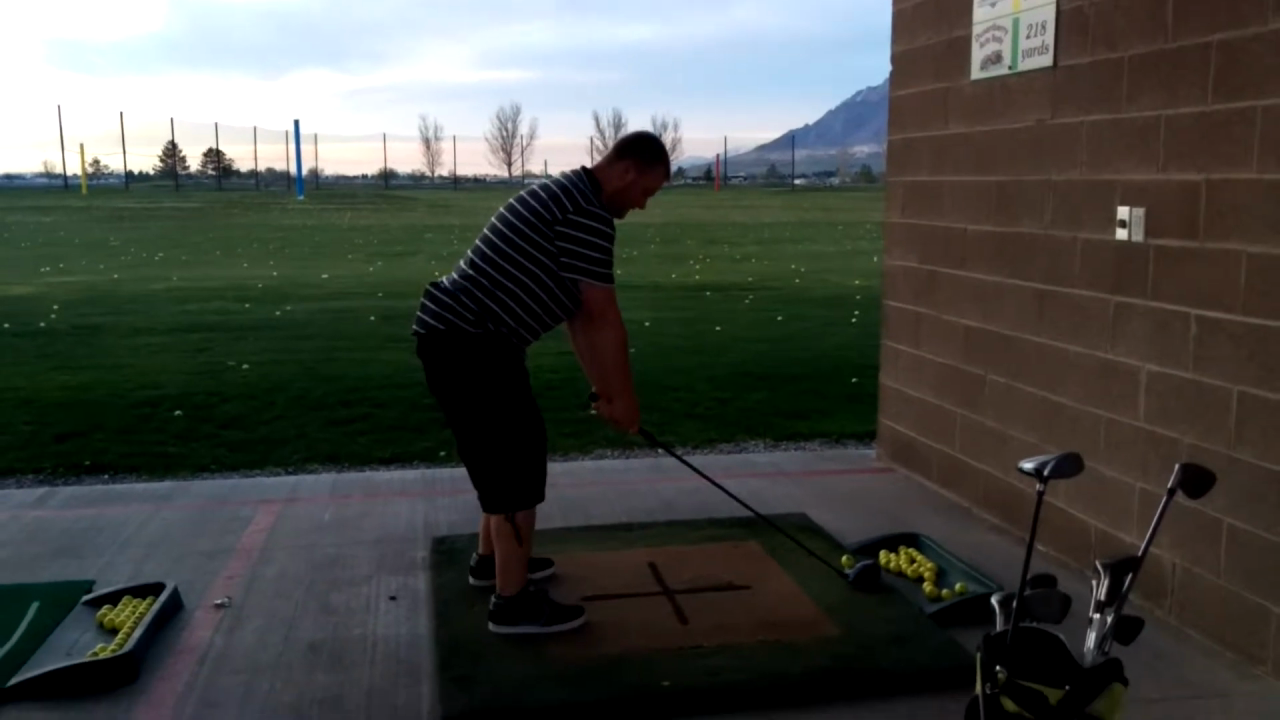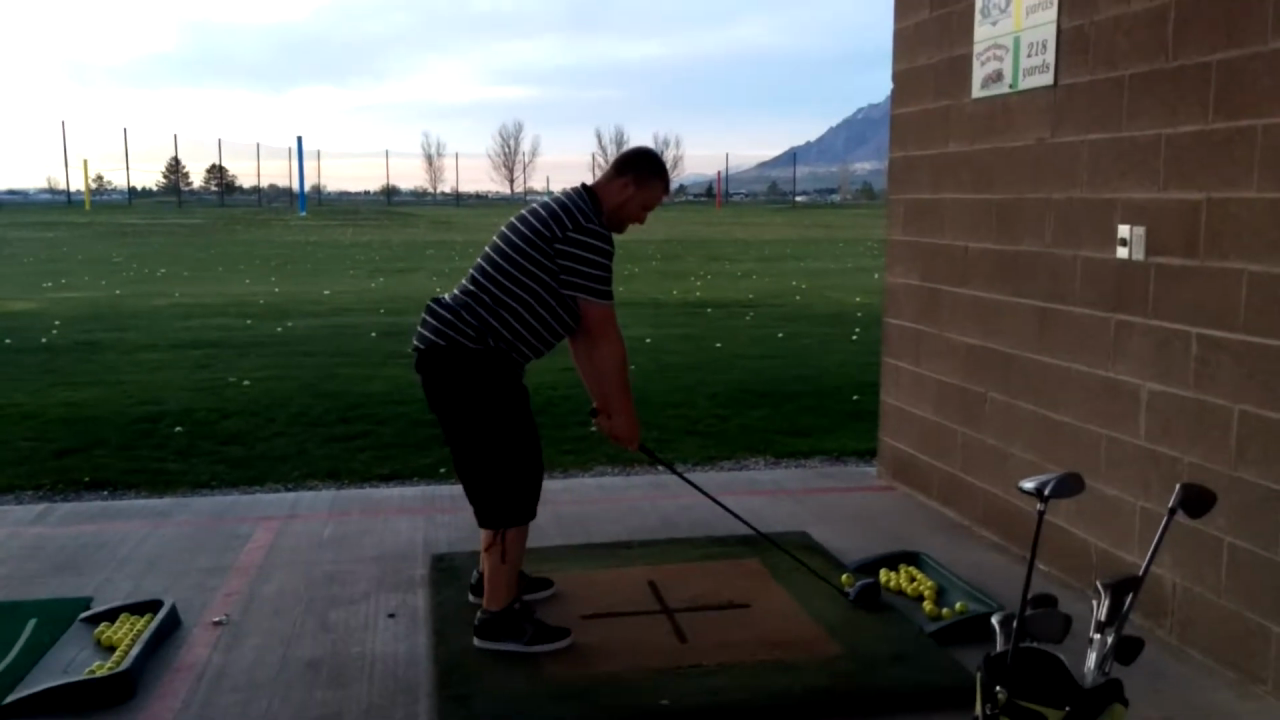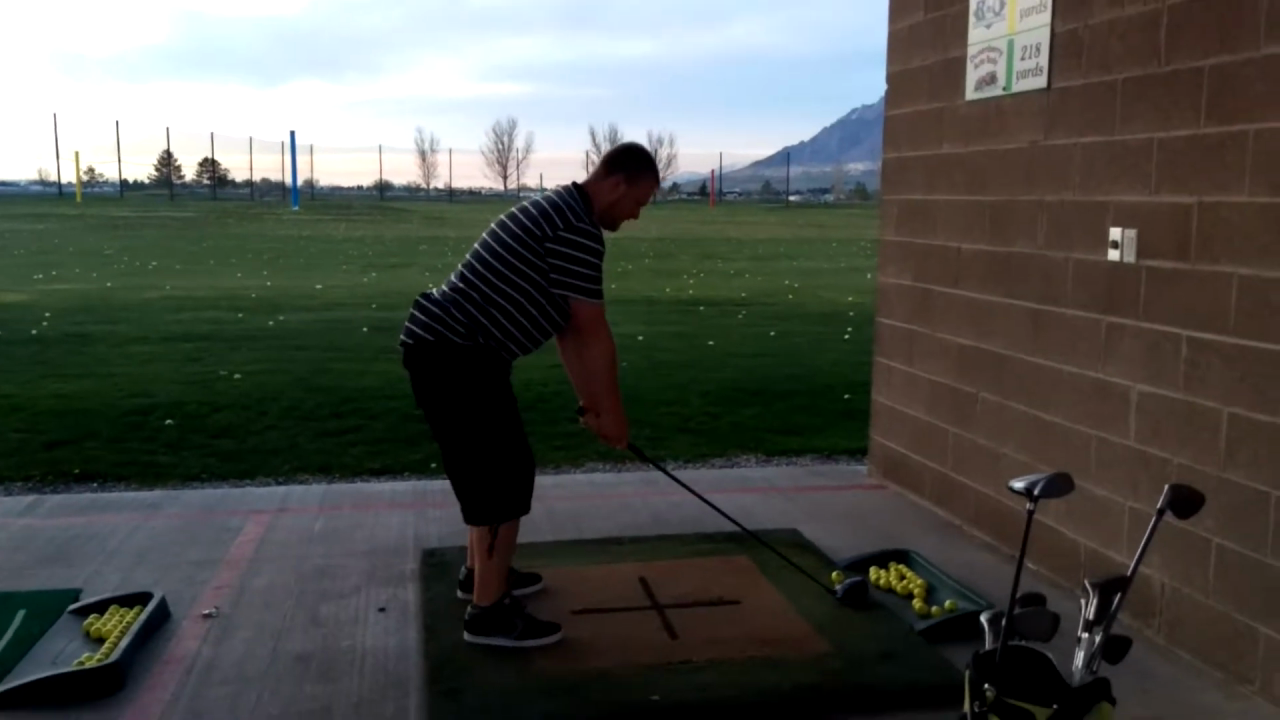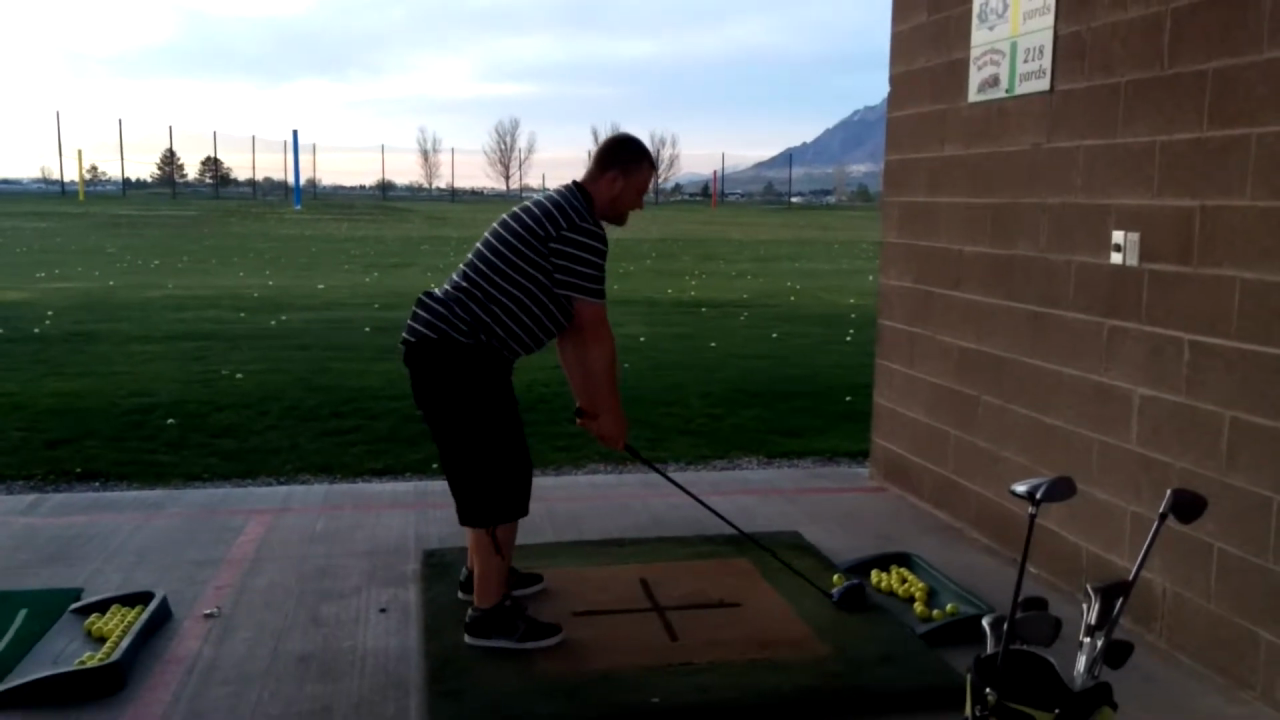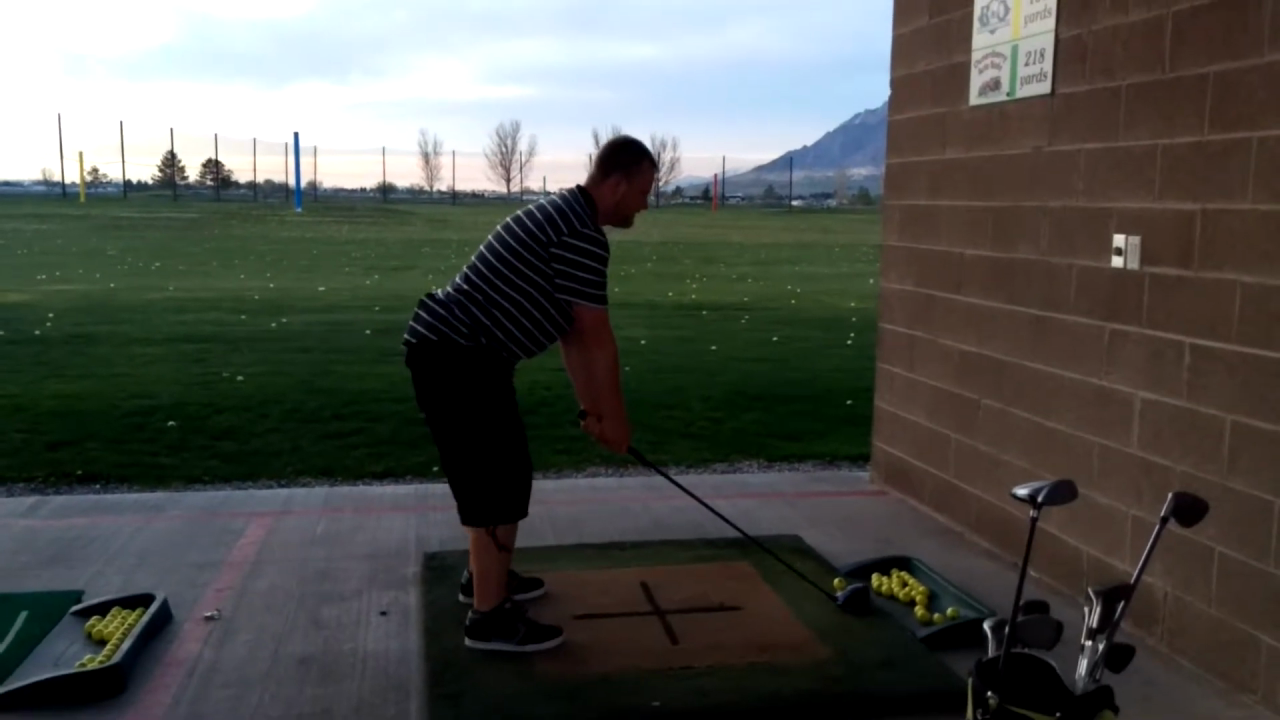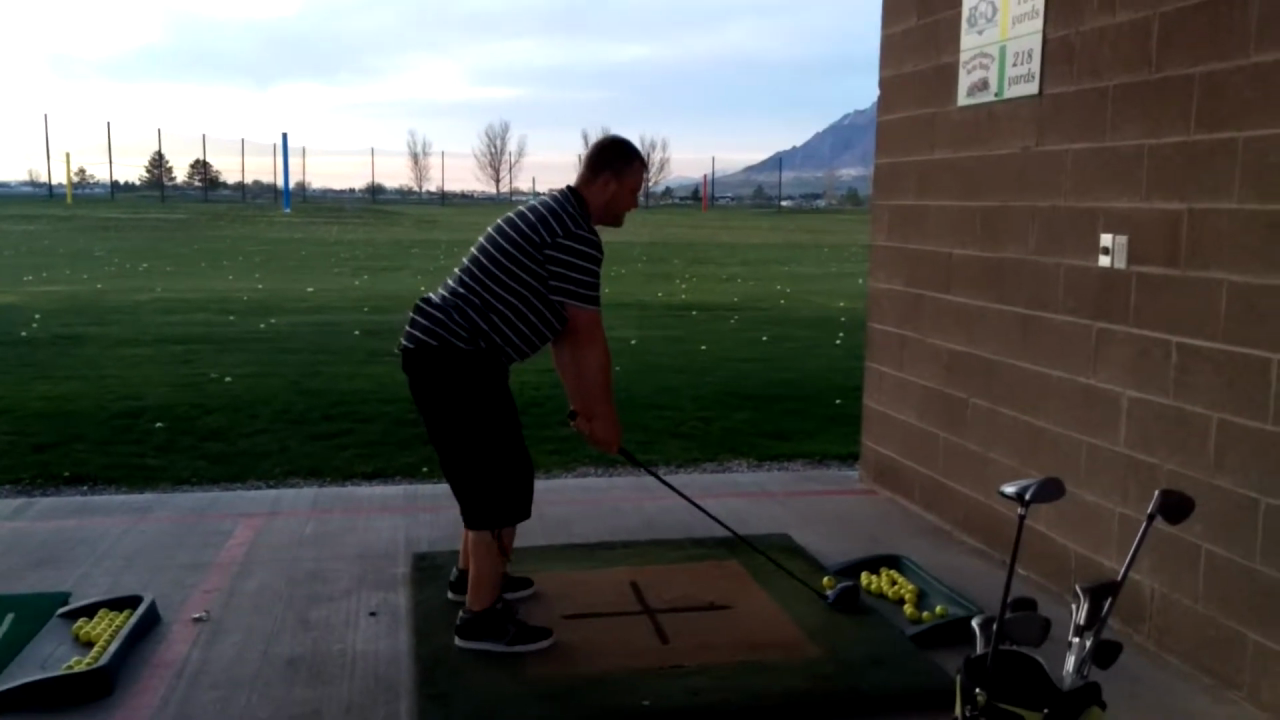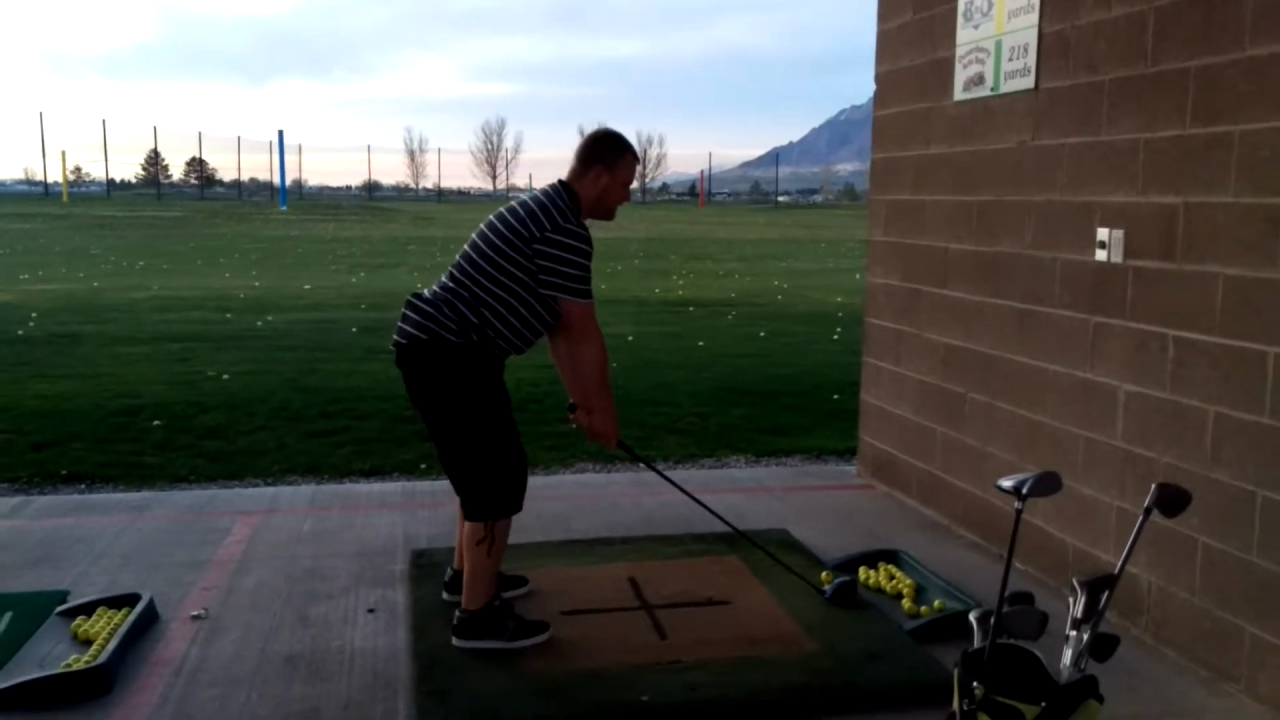
dt=0.3s
person 1, frame 1
left shoulder: (566, 197)
right shoulder: (588, 214)
left elbow: (577, 313)
right elbow: (603, 319)
left wrist: (601, 390)
right wrist: (623, 397)
left hip: (455, 332)
right hip: (470, 342)
left knee: (506, 451)
right knee: (517, 463)
left ankle: (491, 557)
right ankle: (512, 601)
person 1, frame 2
left shoulder: (567, 215)
right shoulder: (587, 231)
left elbow: (579, 330)
right elbow: (603, 335)
left wrist: (602, 406)
right wrist: (623, 414)
left hip: (456, 350)
right hip: (468, 359)
left knee: (508, 471)
right knee: (512, 479)
left ankle: (493, 576)
right ankle: (498, 617)
person 1, frame 3
left shoulder: (558, 212)
right shoulder: (577, 230)
left elbow: (567, 327)
right elbow: (592, 334)
left wrist: (589, 404)
right wrist: (612, 413)
left hip: (444, 345)
right hip: (456, 354)
left knee: (495, 465)
right knee: (502, 475)
left ankle: (481, 571)
right ankle: (489, 610)
person 1, frame 4
left shoulder: (560, 212)
right shoulder: (581, 230)
left elbow: (569, 328)
right elbow: (594, 335)
left wrist: (587, 406)
right wrist: (610, 414)
left hip: (445, 344)
right hip: (457, 353)
left knee: (492, 468)
right knee: (501, 477)
left ankle: (481, 571)
right ankle: (489, 614)
person 1, frame 5
left shoulder: (563, 216)
right shoulder: (583, 234)
left elbow: (571, 332)
right elbow: (596, 340)
left wrist: (591, 408)
right wrist: (614, 418)
left hip: (448, 347)
right hip: (459, 355)
left knee: (495, 469)
right knee: (502, 478)
left ankle: (483, 575)
right ankle: (489, 616)
person 1, frame 6
left shoulder: (553, 216)
right shoulder: (575, 236)
left elbow: (564, 332)
right elbow: (588, 340)
left wrist: (582, 409)
right wrist: (604, 418)
left hip: (440, 348)
right hip: (455, 357)
left knee: (487, 470)
right knee: (503, 480)
left ankle: (471, 573)
right ankle: (480, 616)
person 1, frame 7
left shoulder: (545, 212)
right shoulder: (565, 229)
left elbow: (558, 326)
right elbow: (582, 333)
left wrist: (580, 402)
right wrist: (602, 411)
left hip: (436, 345)
right hip: (450, 352)
left knee: (484, 466)
right knee: (497, 474)
left ankle: (466, 572)
right ankle: (478, 614)
